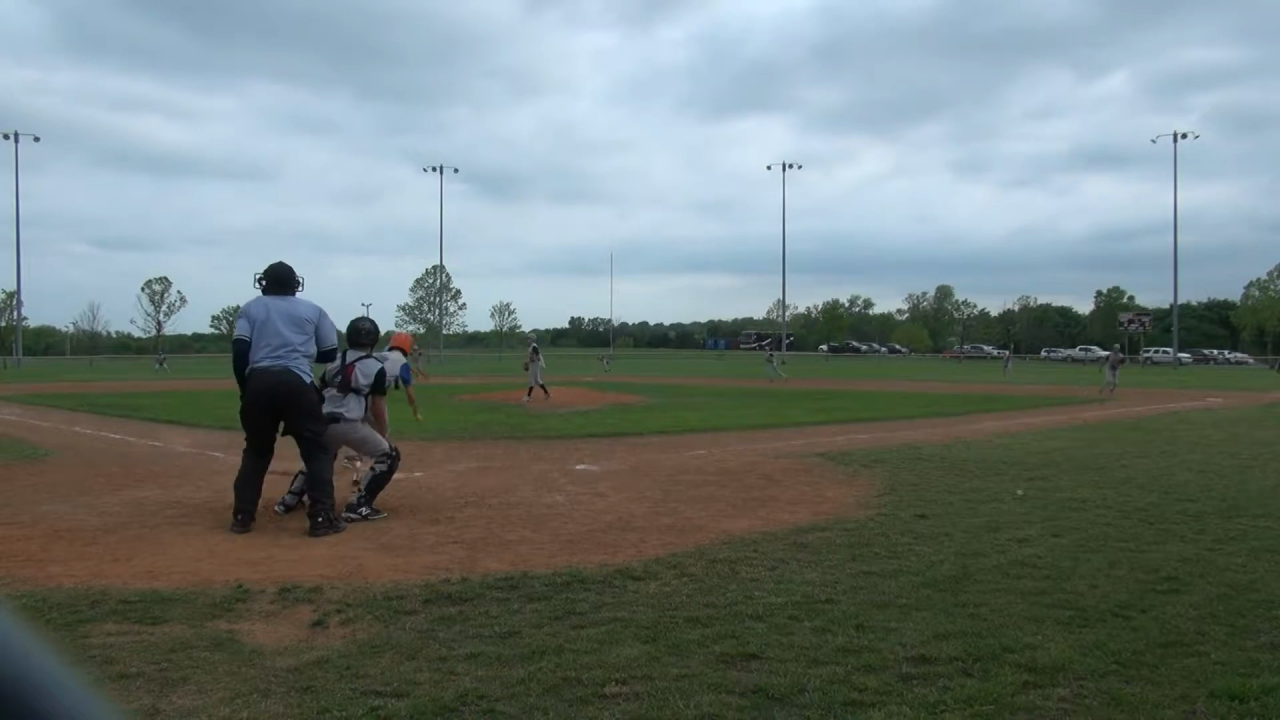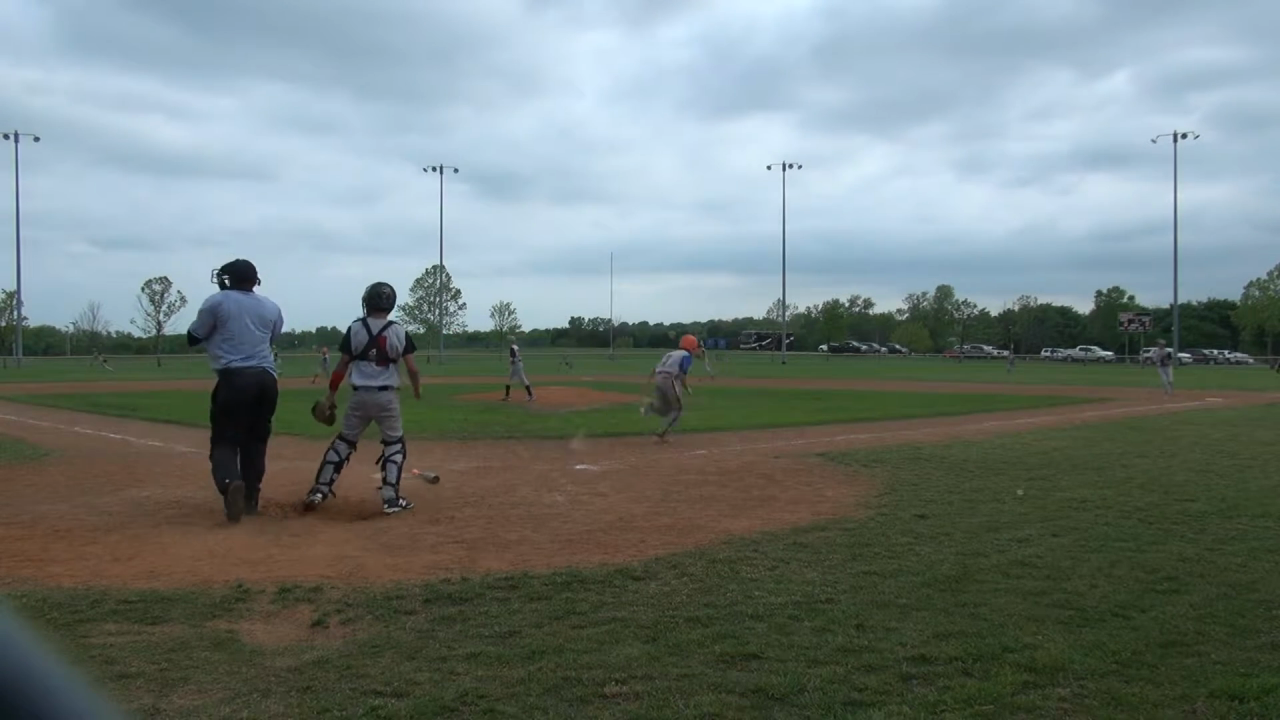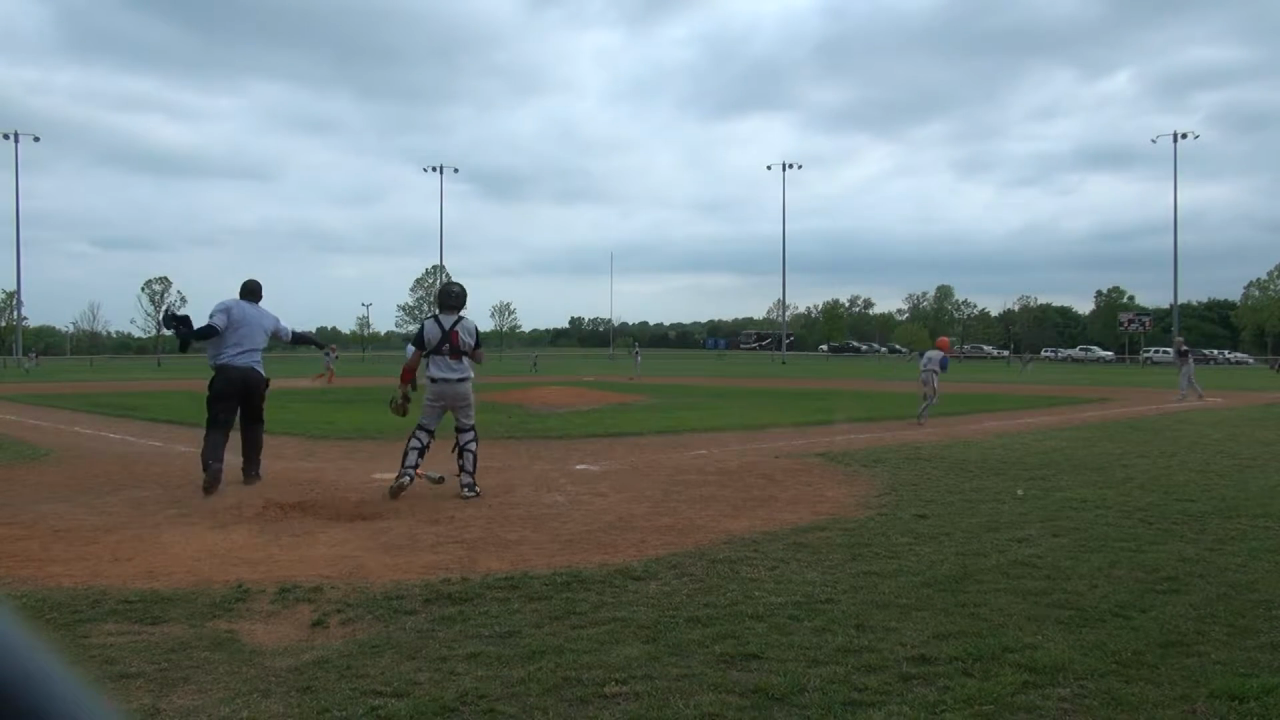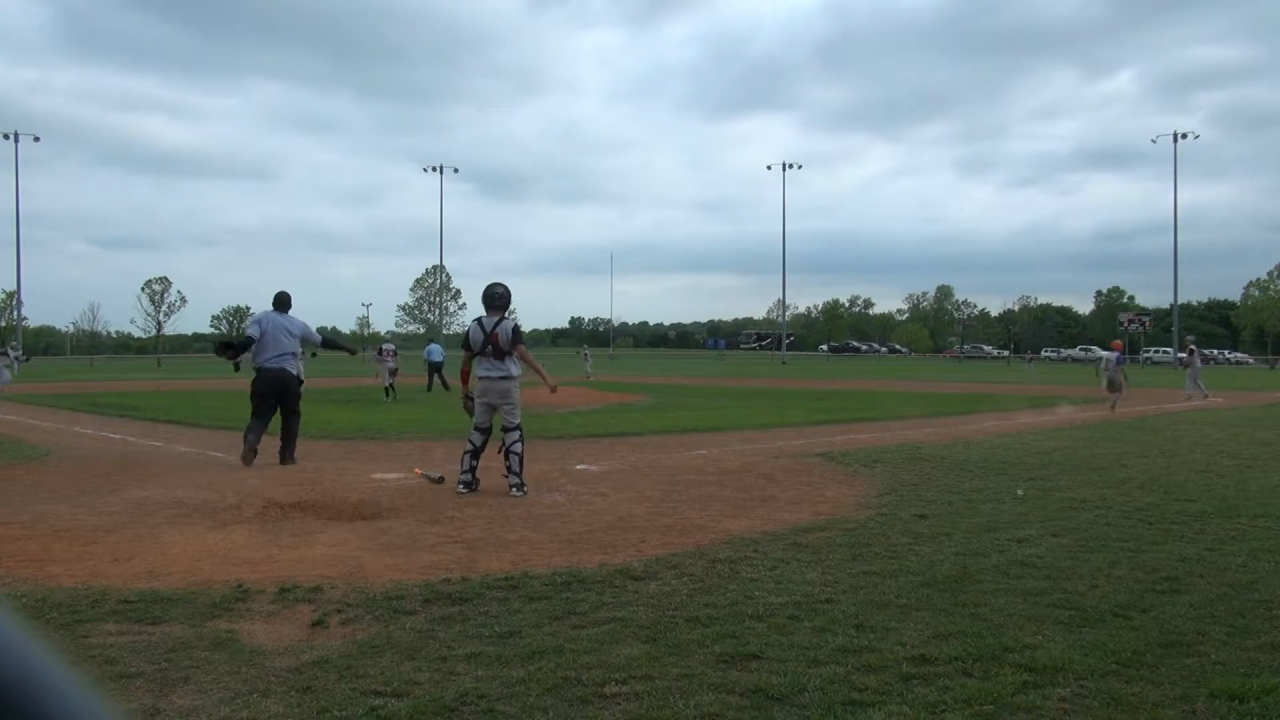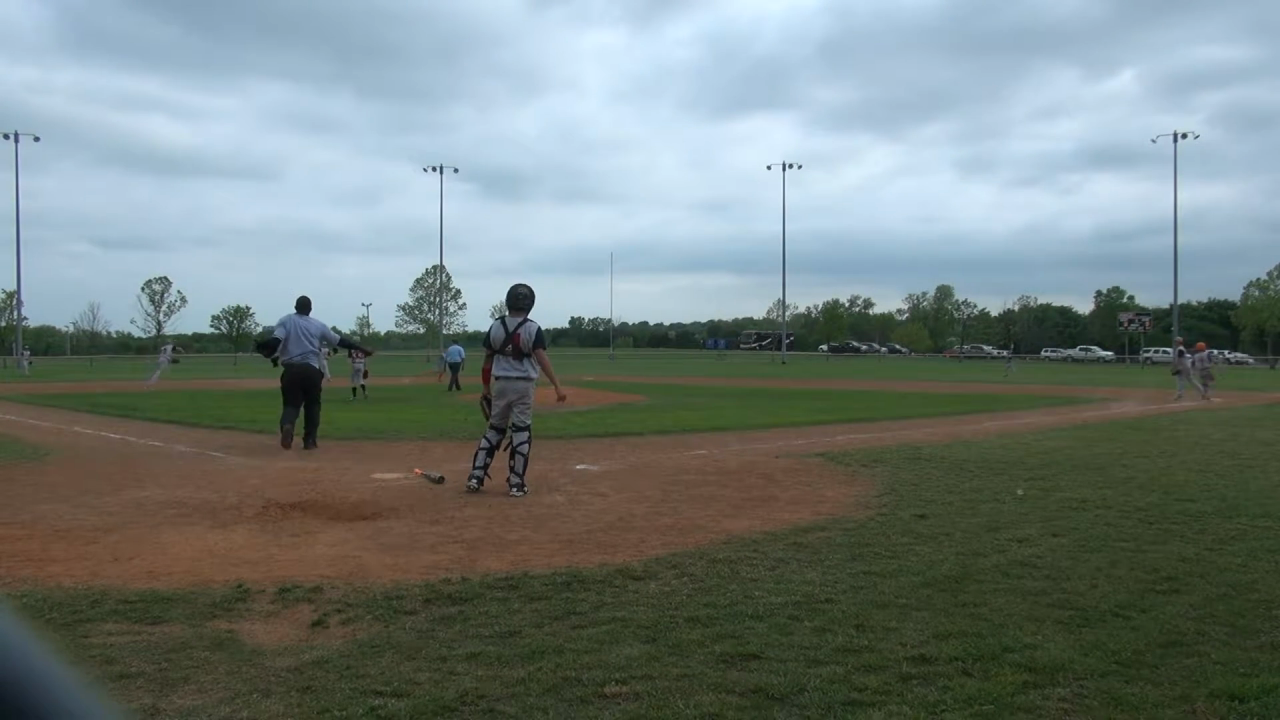
dt=1s
person 1, frame 1
left shoulder: (336, 361)
right shoulder: (376, 368)
right elbow: (378, 408)
right wrist: (383, 434)
right hip: (347, 424)
right knee: (388, 455)
left ankle: (290, 500)
right ankle: (359, 506)
person 1, frame 2
left shoulder: (354, 329)
right shoulder: (399, 332)
left elbow: (342, 365)
right elbow: (412, 367)
left wrist: (331, 395)
right wrist: (416, 388)
left hip: (359, 395)
right hip: (386, 396)
left knee: (343, 442)
right knee: (394, 444)
left ankle: (319, 490)
right ankle: (391, 498)
person 1, frame 3
left shoulder: (427, 325)
right shoulder: (470, 326)
left elbow: (414, 360)
right elbow: (479, 358)
left wrist: (403, 386)
left hip: (436, 387)
right hip: (462, 387)
left knee: (423, 431)
right knee: (466, 433)
left ankle: (406, 474)
right ankle: (468, 484)
person 1, frame 4
left shoulder: (474, 327)
right shoulder: (510, 326)
left elbow: (467, 360)
right elbow: (523, 354)
left wrist: (465, 388)
right wrist: (546, 378)
left hip: (483, 385)
right hip: (507, 385)
left knee: (479, 431)
right knee: (512, 432)
left ankle: (465, 480)
right ankle: (516, 483)
person 1, frame 5
left shoulder: (495, 326)
right shoulder: (532, 328)
left elbow: (488, 359)
right elbow: (542, 359)
left wrist: (485, 386)
right wrist: (557, 386)
left hip: (500, 384)
right hip: (523, 385)
left knee: (494, 429)
right knee: (521, 432)
left ankle: (476, 476)
right ankle: (516, 483)
person 2, frame 1
left shoulder: (250, 308)
right shoulder: (313, 310)
left elbow: (240, 350)
right elbow: (329, 354)
left wrist: (245, 388)
left hip: (258, 383)
right hip: (297, 383)
left knee: (256, 450)
right knee: (316, 450)
left ankle: (243, 516)
right ankle: (322, 517)
person 2, frame 2
left shoulder: (217, 302)
right shoulder: (271, 307)
left elbow: (193, 338)
left hip: (234, 380)
right hip: (266, 379)
left knee: (225, 442)
right knee: (256, 442)
left ankle: (232, 484)
right ankle: (249, 498)
person 2, frame 3
left shoulder: (227, 306)
right shoulder: (269, 318)
left elbow: (213, 330)
right elbow: (291, 336)
left wrist: (187, 334)
right wrist: (315, 341)
left hip: (227, 374)
right hip: (254, 375)
left knee: (218, 425)
right knee: (253, 423)
left ankle: (213, 465)
right ankle: (251, 471)
person 2, frame 4
left shoulder: (260, 318)
right shoulder: (298, 325)
left elbow: (248, 341)
right elbow: (322, 341)
left wrist: (234, 354)
right wrist: (345, 348)
left hip: (264, 375)
right hip: (288, 375)
left knee: (260, 415)
right knee: (291, 415)
left ankle: (250, 441)
right ankle: (287, 455)
person 2, frame 5
left shoulder: (285, 321)
right shoulder: (318, 325)
left elbow: (275, 341)
right elbow: (340, 341)
left wrist: (270, 354)
right wrist: (360, 349)
left hip: (291, 370)
right hip: (311, 369)
left knee: (291, 404)
right knee: (312, 405)
left ankle: (287, 427)
right ankle: (309, 440)
